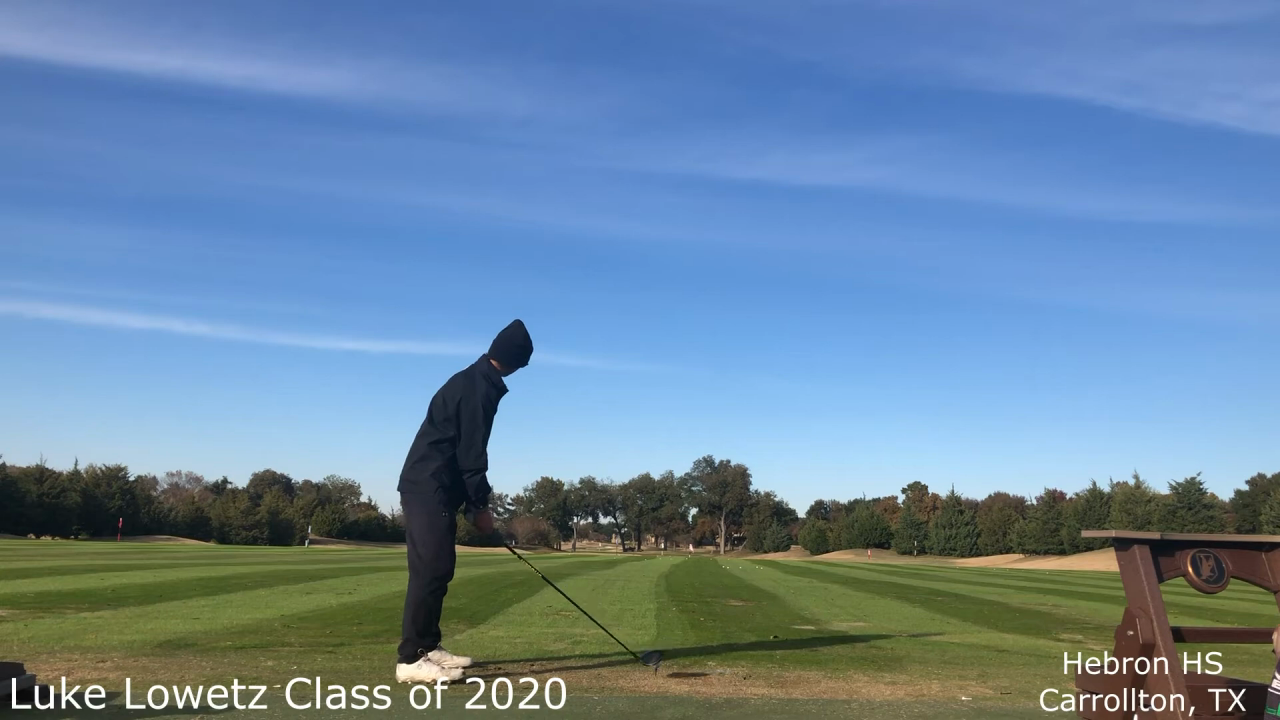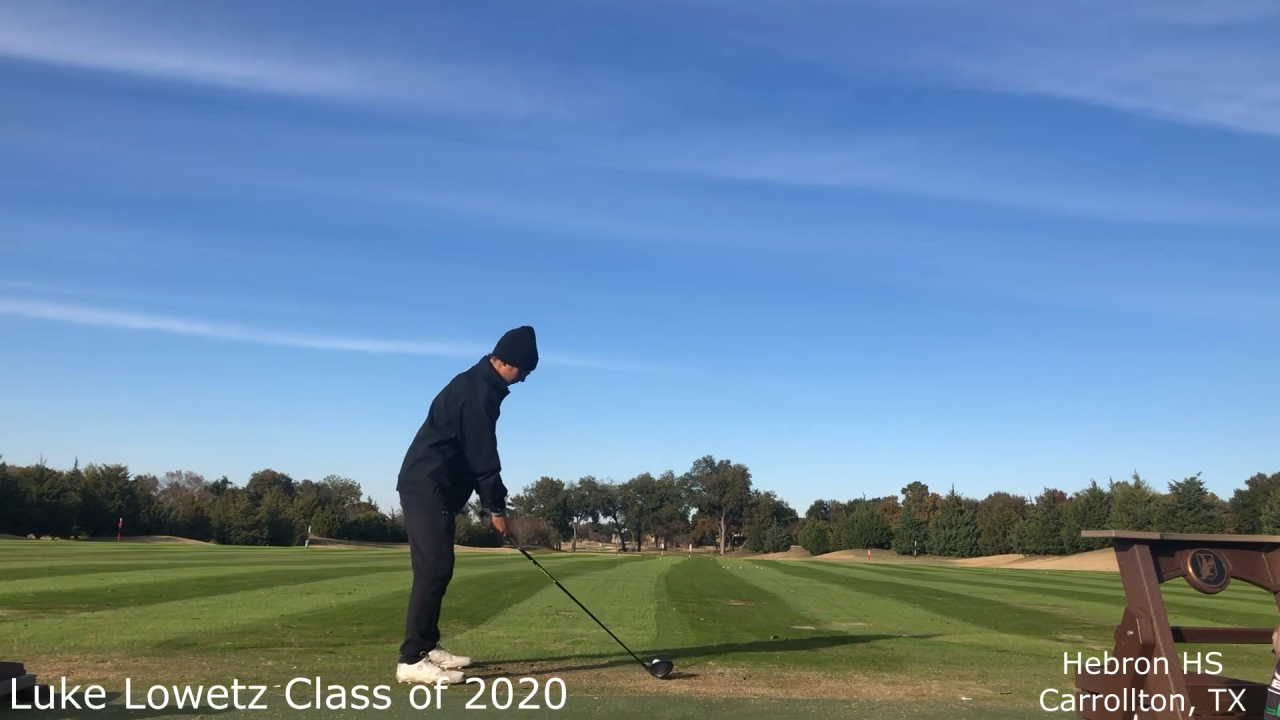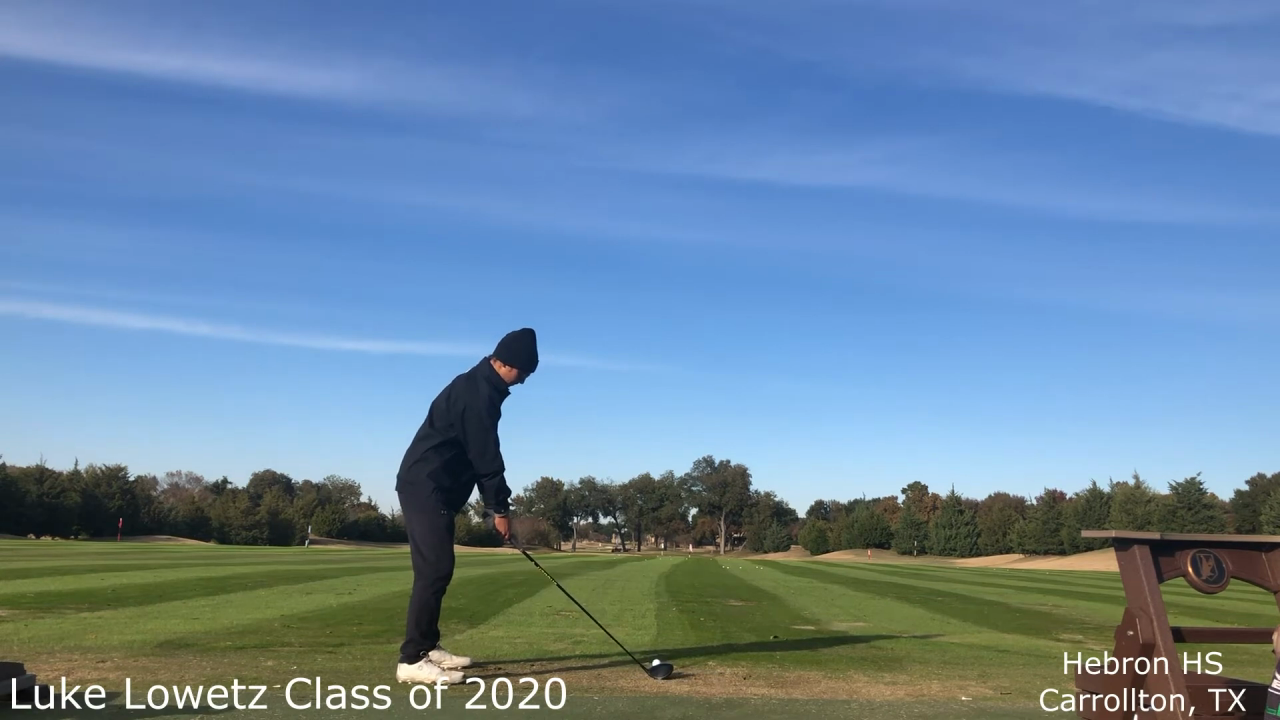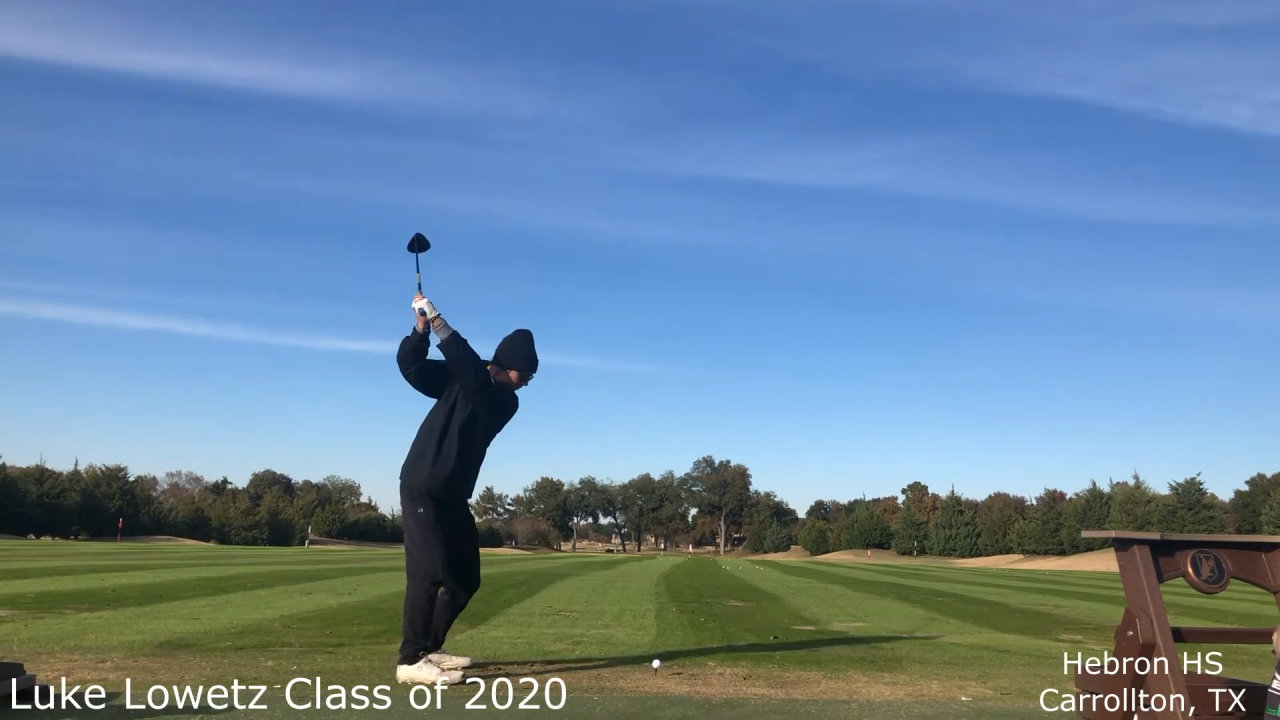
dt=1s
person 1, frame 1
left shoulder: (474, 383)
right shoulder: (478, 390)
right elbow: (470, 454)
left wrist: (475, 501)
right wrist: (480, 504)
left hip: (431, 487)
right hip: (430, 489)
left knee: (438, 569)
right knee: (430, 570)
left ankle: (428, 647)
right ankle: (410, 658)
person 1, frame 2
left shoulder: (477, 385)
right shoulder: (478, 392)
left elbow: (473, 453)
right elbow: (482, 457)
left wrist: (489, 502)
right wrist: (495, 507)
left hip: (431, 487)
right hip: (429, 488)
left knee: (437, 569)
right knee: (434, 570)
left ankle: (427, 647)
right ankle: (412, 659)
person 1, frame 3
left shoulder: (478, 387)
right shoulder: (478, 394)
left elbow: (478, 456)
right elbow: (485, 457)
left wrist: (492, 504)
right wrist: (500, 508)
left hip: (431, 487)
right hip: (427, 488)
left knee: (438, 569)
right knee: (434, 569)
left ankle: (428, 647)
right ankle: (412, 659)
person 1, frame 4
left shoulder: (504, 402)
right shoulder: (454, 375)
left elbow: (472, 371)
right elbow: (410, 366)
left wrist: (436, 321)
right wrist: (421, 328)
left hip: (454, 496)
right hip: (421, 488)
left knee: (465, 578)
right knee: (428, 571)
left ankle: (430, 647)
right ankle: (411, 659)
